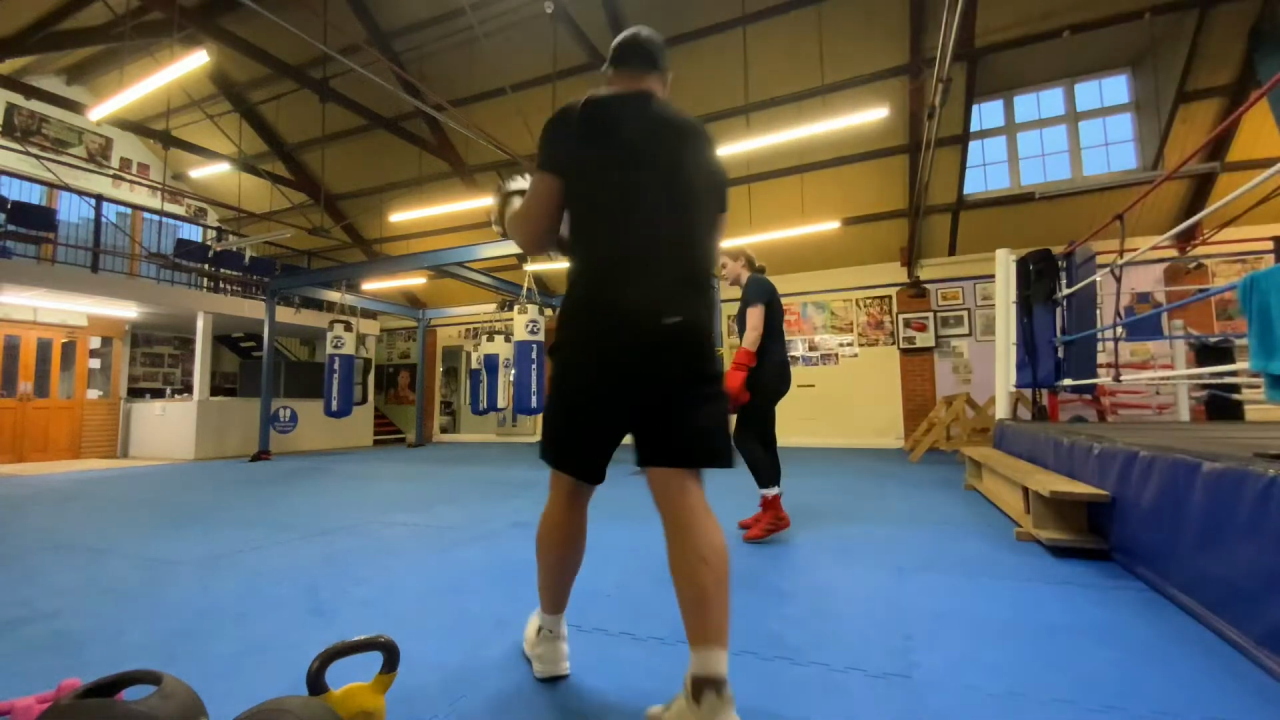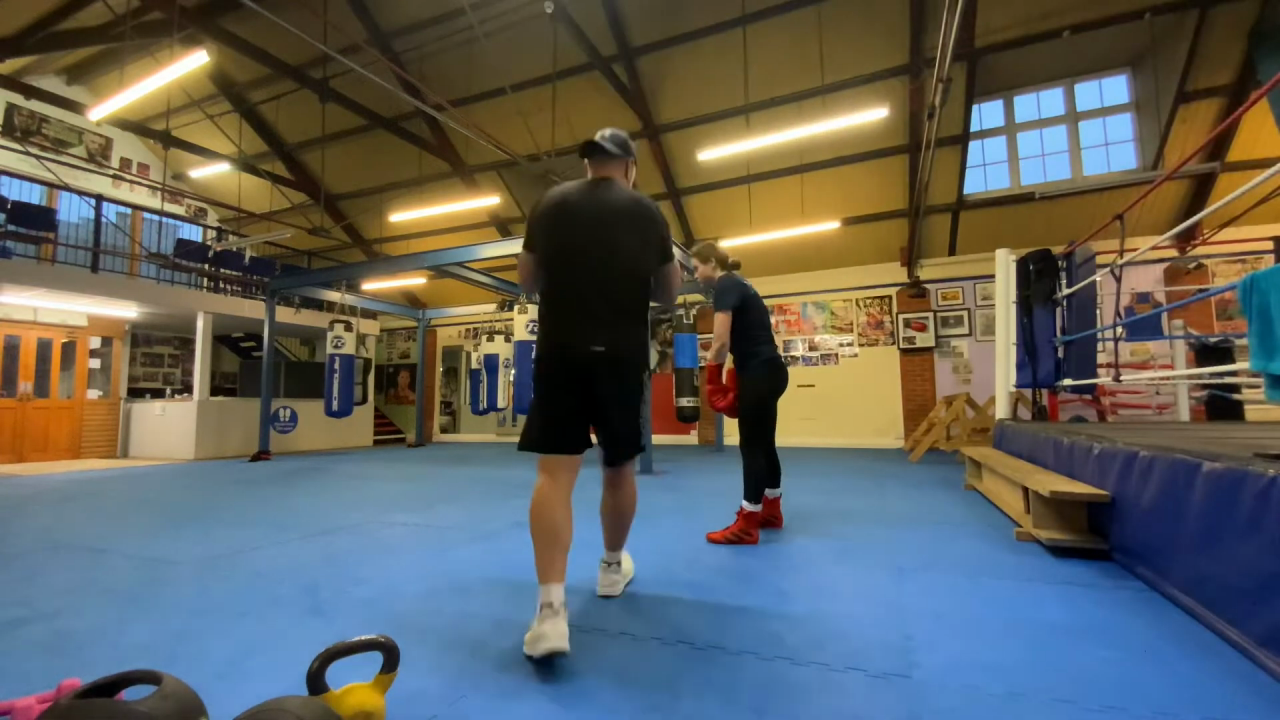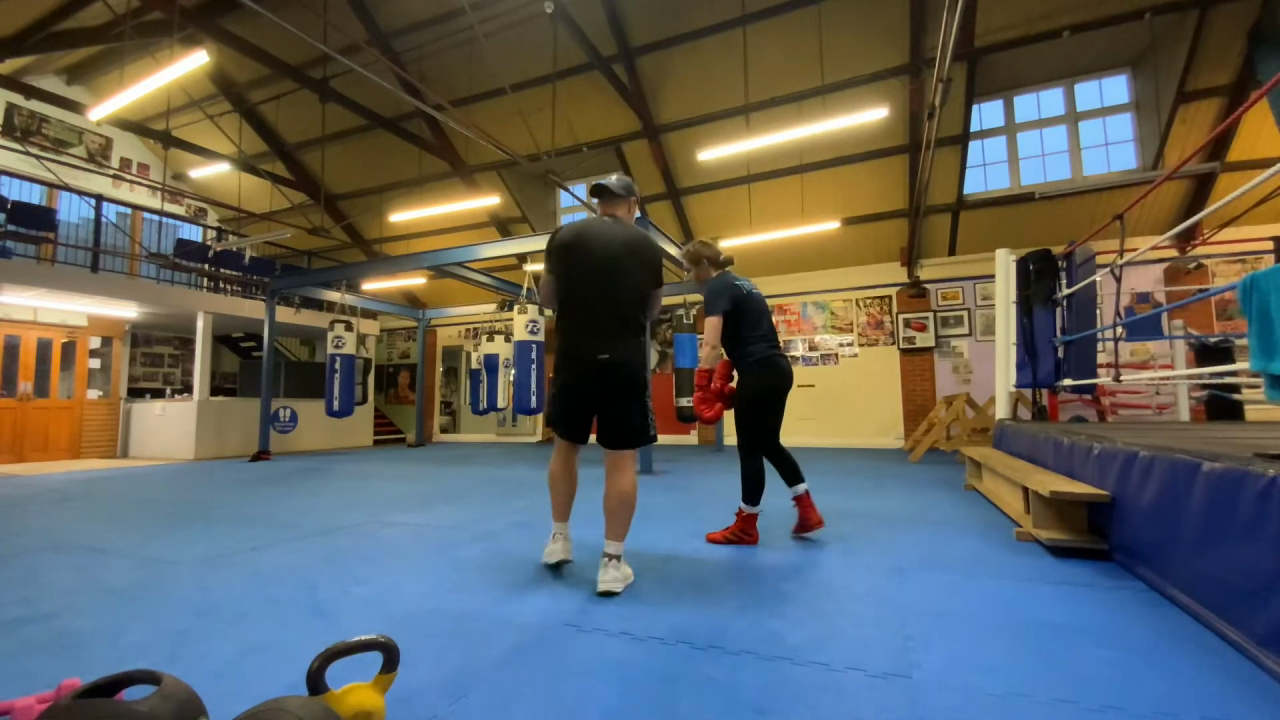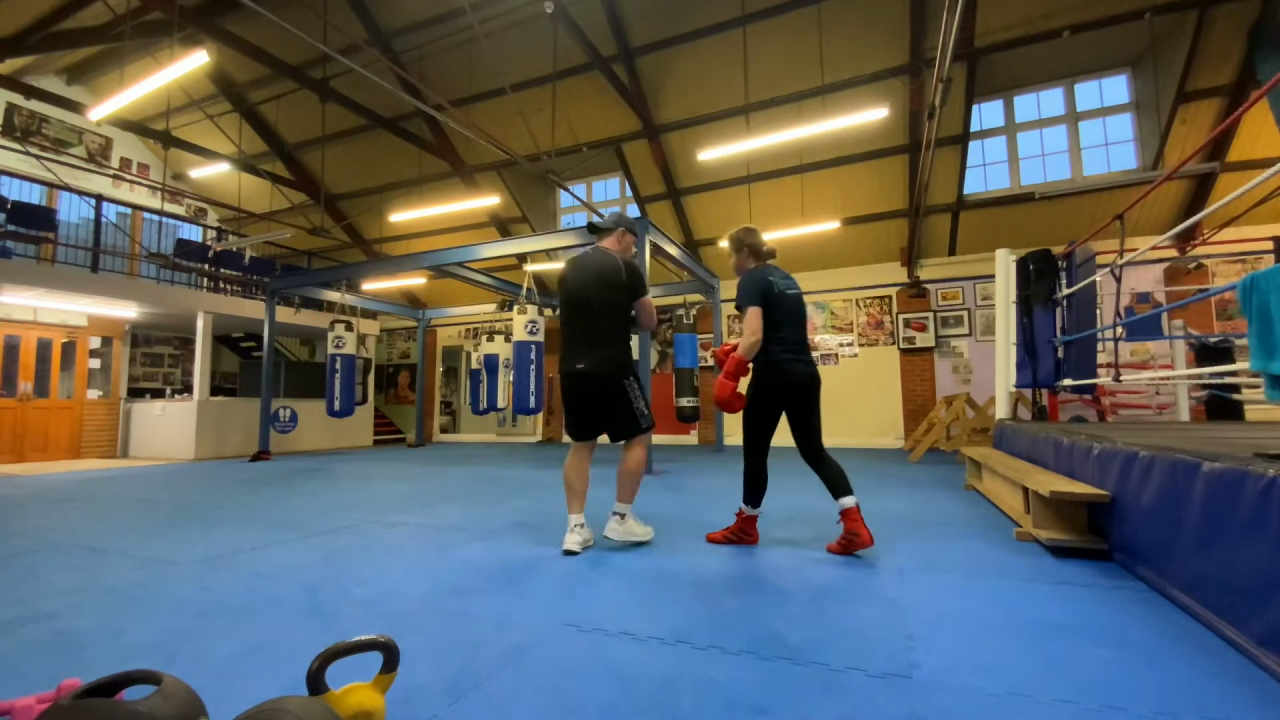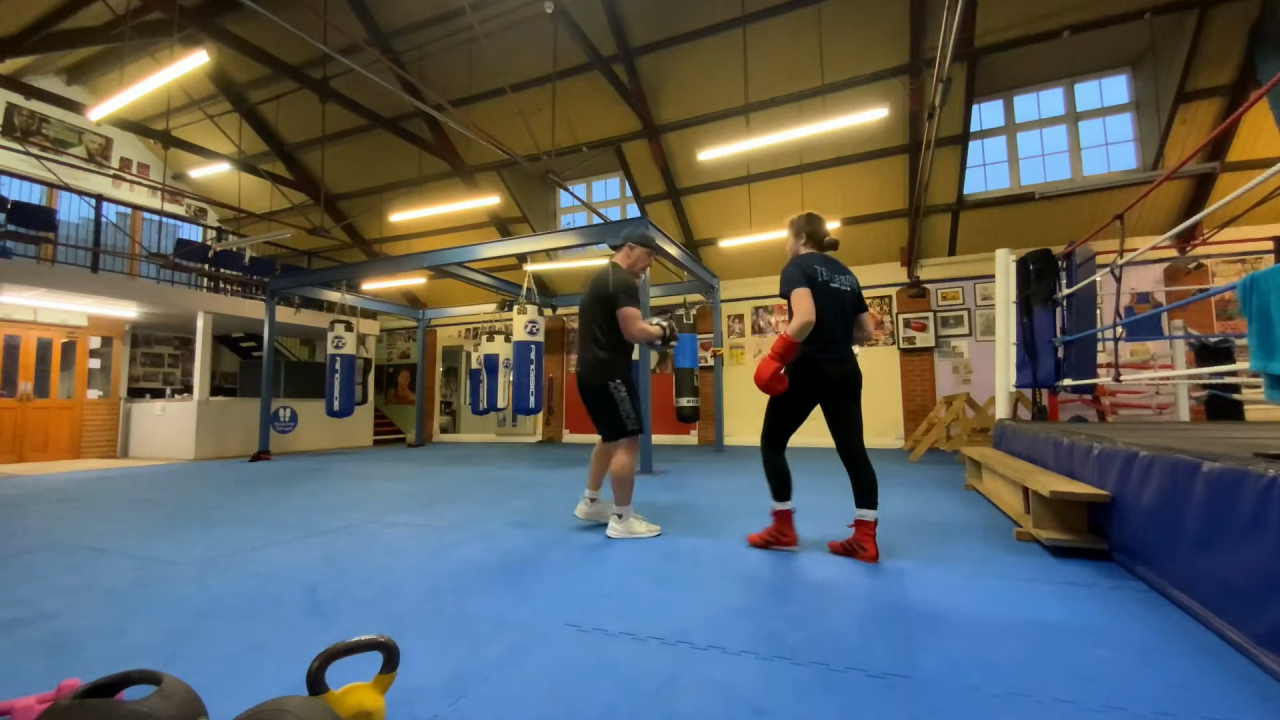
dt=0.4s
person 1, frame 1
left shoulder: (577, 121)
right shoulder: (698, 141)
left elbow: (533, 235)
left wrist: (511, 215)
left hip: (599, 326)
right hip: (686, 328)
left knee: (569, 488)
right knee: (682, 495)
left ankle: (550, 632)
person 1, frame 2
left shoulder: (550, 205)
right shoulder: (647, 213)
left elbow: (529, 282)
right elbow: (669, 293)
left hip: (560, 353)
right hip: (624, 356)
left knee: (555, 473)
right knee: (620, 466)
left ankle: (551, 611)
right ankle: (612, 567)
person 1, frame 3
left shoulder: (564, 237)
right shoulder: (646, 245)
left elbow: (548, 298)
left hip: (574, 359)
right hip: (626, 361)
left knee: (567, 446)
right knee: (622, 459)
left ankle: (559, 536)
right ankle: (612, 562)
person 1, frame 4
left shoulder: (569, 268)
right shoulder: (626, 268)
right elbow: (648, 323)
left hip: (573, 368)
right hip: (612, 367)
left knee: (581, 446)
right knee: (637, 438)
left ankle: (576, 528)
right ankle: (621, 518)
person 1, frame 5
left shoulder: (600, 279)
right shoulder: (623, 282)
right elbow: (634, 332)
left wrist: (650, 326)
right wrist: (663, 330)
left hip: (591, 370)
right hip: (609, 371)
left knee: (611, 438)
right knee: (627, 441)
left ankle: (591, 502)
right ankle: (622, 519)
person 2, frame 1
left shoulder: (755, 284)
right shoulder: (756, 288)
left elbow: (755, 331)
left wrist: (738, 370)
right wrist: (743, 374)
left hip: (768, 372)
right hip: (769, 372)
left knee: (746, 437)
right knee: (764, 440)
left ankle: (774, 511)
right ankle: (771, 509)
person 2, frame 2
left shoulder: (725, 286)
right shoulder: (736, 285)
left elbow: (721, 341)
left wrist: (713, 382)
right wrist: (733, 385)
left hip: (760, 373)
right hip: (771, 371)
left knee: (752, 446)
right knee: (764, 443)
left ankle: (747, 526)
right ankle: (771, 511)
person 2, frame 3
left shoulder: (716, 288)
right shoulder: (740, 282)
left elbow: (711, 344)
left wrist: (704, 389)
right wrist: (724, 378)
left hip: (758, 374)
right hip: (779, 370)
left knee: (750, 449)
right knee: (768, 444)
left ankle: (746, 526)
right ankle: (808, 509)
person 2, frame 4
left shoulder: (751, 281)
right shoulder: (786, 280)
left elbow: (753, 336)
left wrist: (728, 375)
right wrist: (737, 349)
left hip: (774, 374)
right hip: (805, 372)
left knee: (755, 451)
right knee: (813, 450)
left ankle: (745, 527)
right ankle: (856, 528)
person 2, frame 5
left shoulder: (797, 267)
right shoulder: (845, 273)
left elbow: (805, 318)
right elbow: (866, 331)
left wrist: (776, 356)
left hip: (809, 370)
right hip: (846, 371)
left knee: (772, 442)
right knee: (853, 450)
left ankle: (783, 526)
right ankle: (865, 538)
